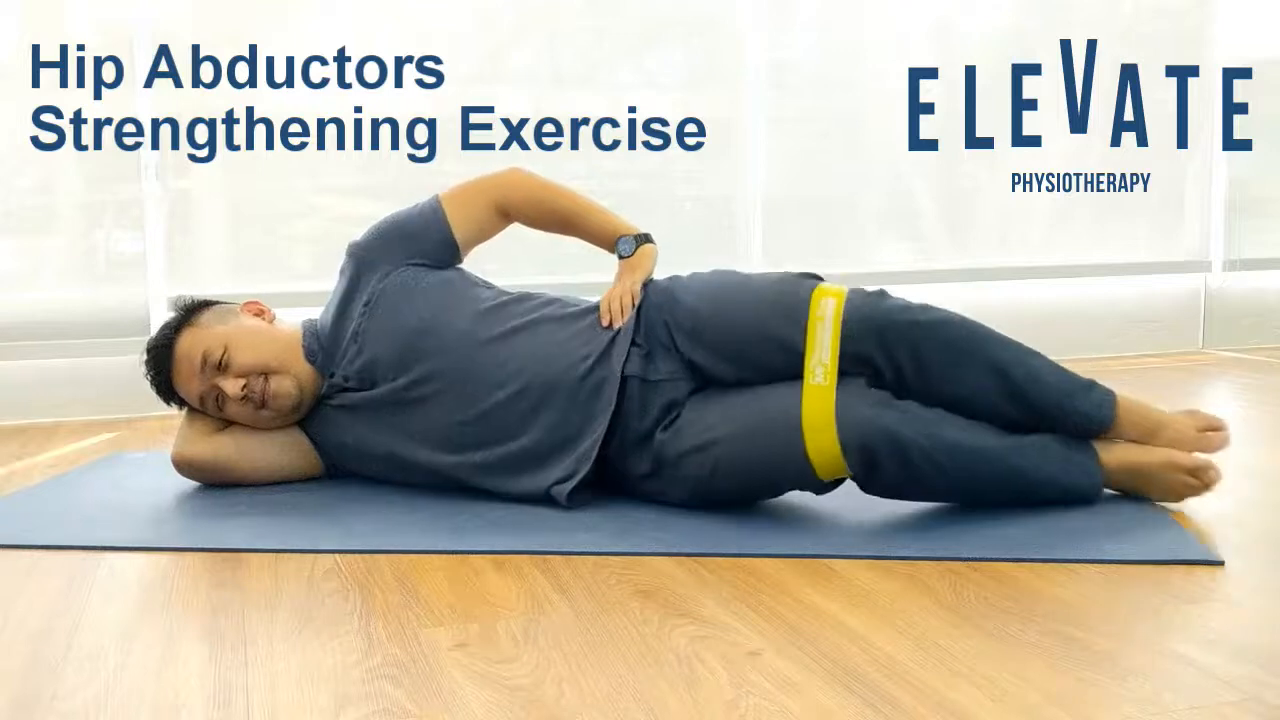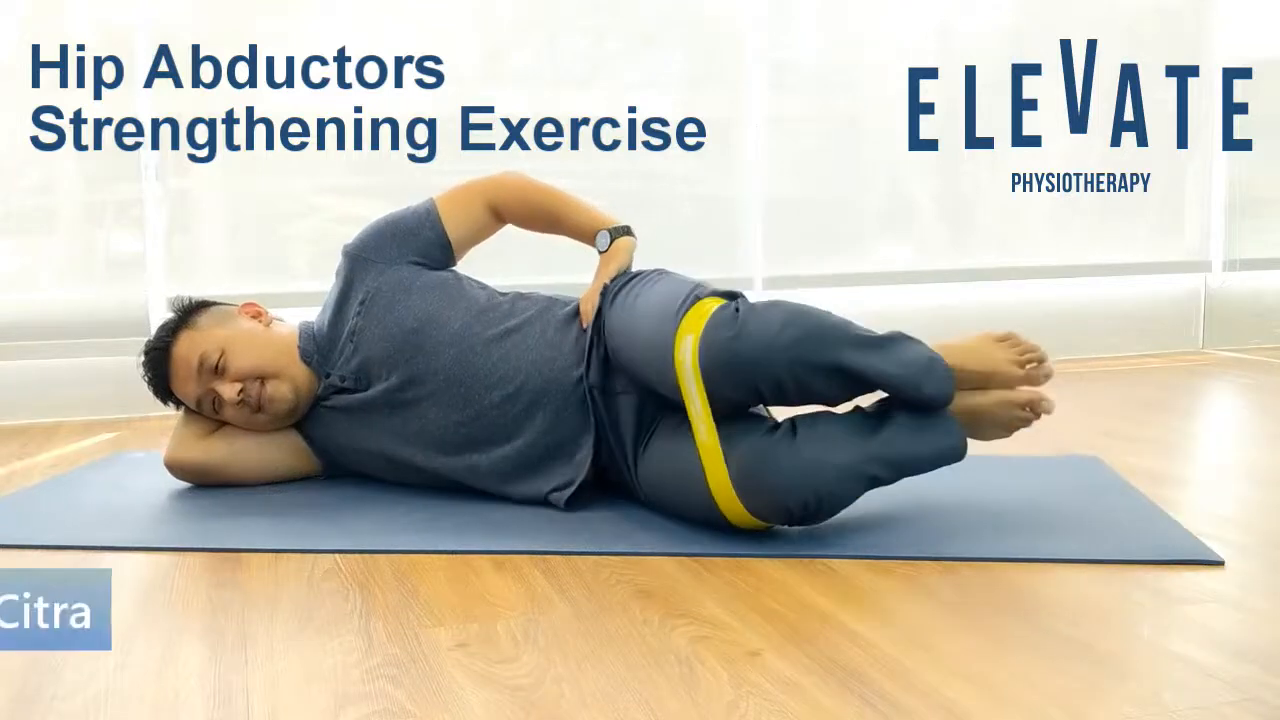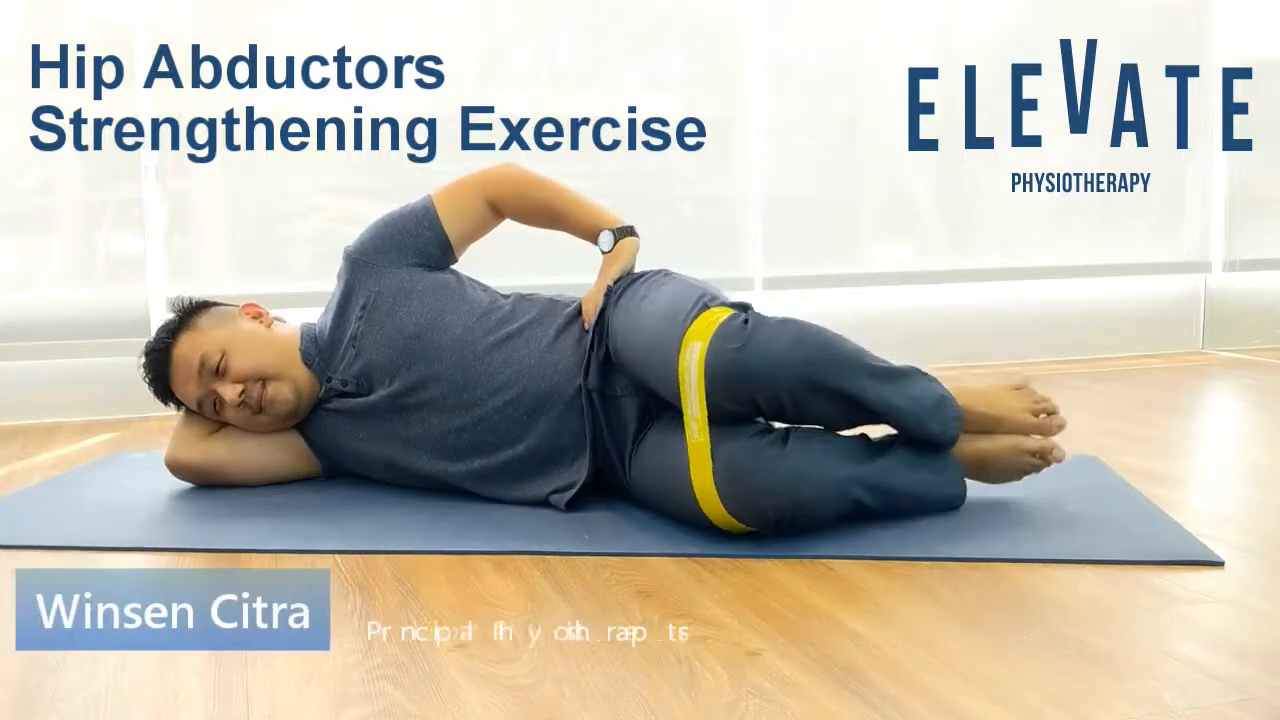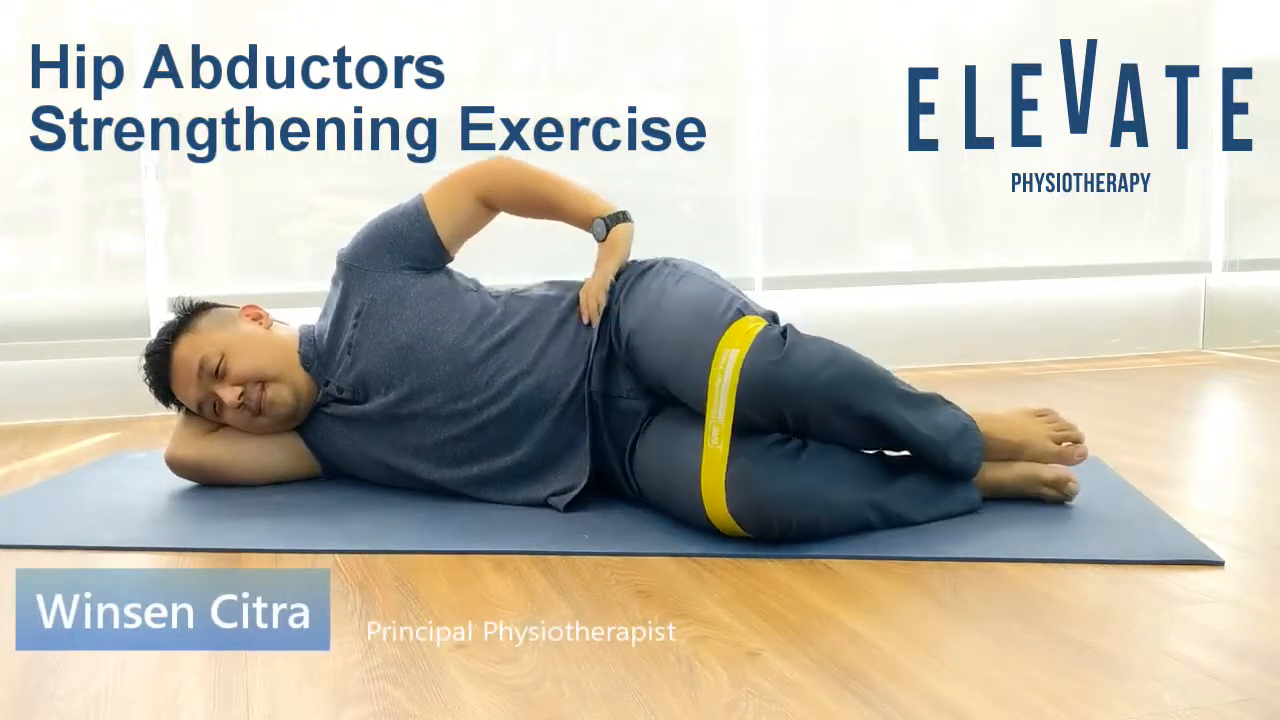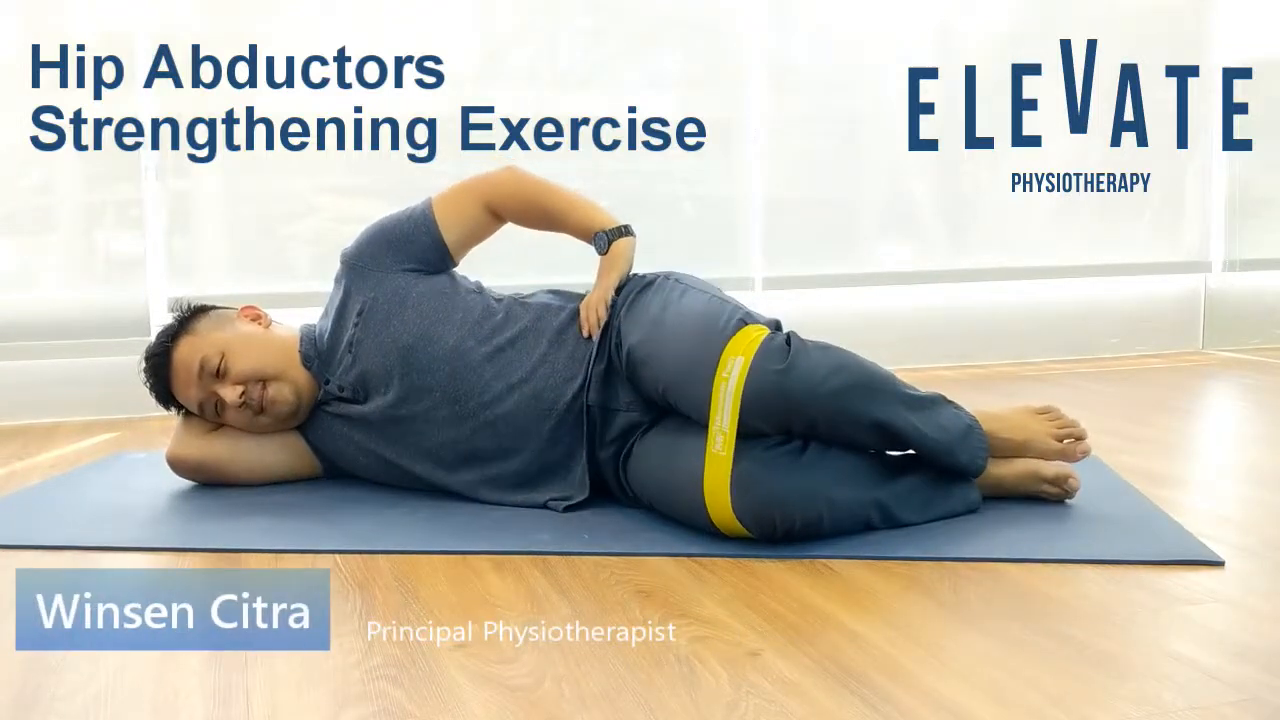
dt=0.5s
person 1, frame 1
left shoulder: (371, 273)
right shoulder: (330, 435)
left elbow: (506, 186)
left wrist: (632, 247)
left hip: (653, 339)
right hip: (649, 454)
left knee: (871, 331)
right knee: (866, 431)
left ankle: (1119, 415)
right ankle: (1103, 467)
person 1, frame 2
left shoulder: (369, 267)
right shoulder: (327, 434)
left elbow: (498, 190)
left wrist: (613, 239)
left hip: (621, 329)
right hip: (629, 451)
left knee: (727, 350)
right knee: (783, 478)
left ankle: (931, 368)
right ankle: (953, 422)
person 1, frame 3
left shoulder: (368, 272)
right shoulder: (324, 437)
left elbow: (497, 181)
left wrist: (615, 236)
left hip: (629, 327)
right hip: (627, 454)
left knee: (734, 359)
right knee: (760, 482)
left ankle: (942, 406)
right ankle: (953, 460)
person 1, frame 4
left shoulder: (367, 269)
right shoulder: (329, 439)
left elbow: (490, 175)
left wrist: (609, 225)
left hip: (634, 320)
right hip: (626, 445)
left knee: (769, 374)
right knee: (759, 497)
left ankle: (967, 434)
right ankle: (976, 481)
person 1, frame 5
left shoulder: (369, 269)
right shoulder: (328, 436)
left elbow: (499, 187)
left wrist: (612, 237)
left hip: (637, 331)
right hip: (623, 454)
left knee: (773, 379)
right knee: (763, 498)
left ankle: (973, 430)
right ankle: (977, 479)
